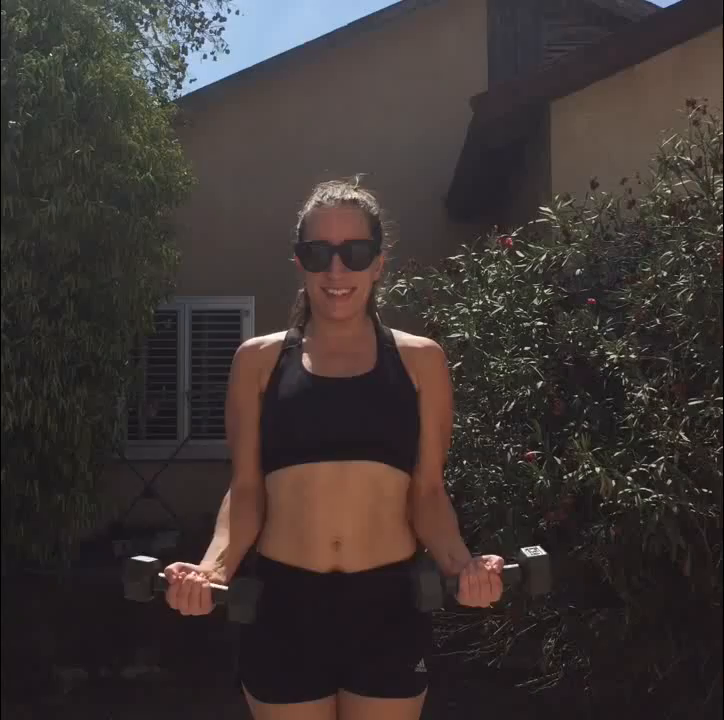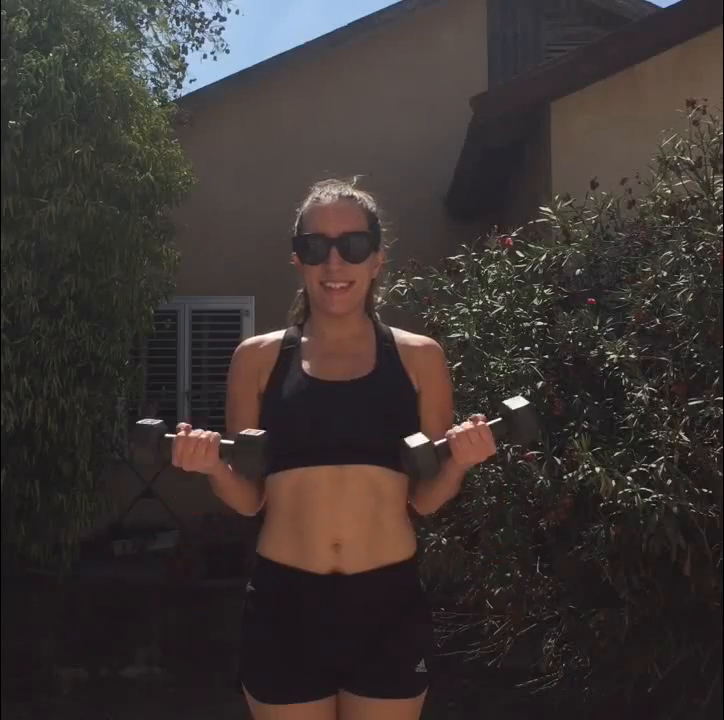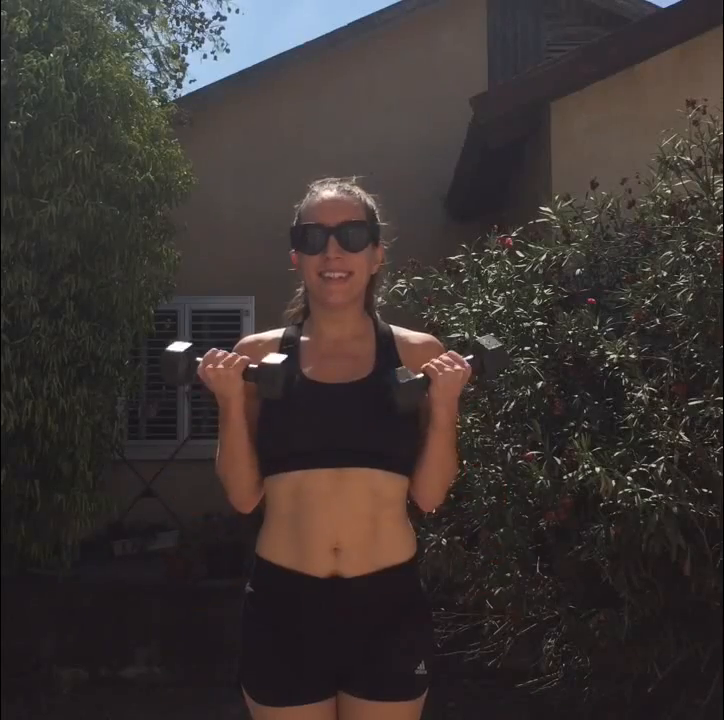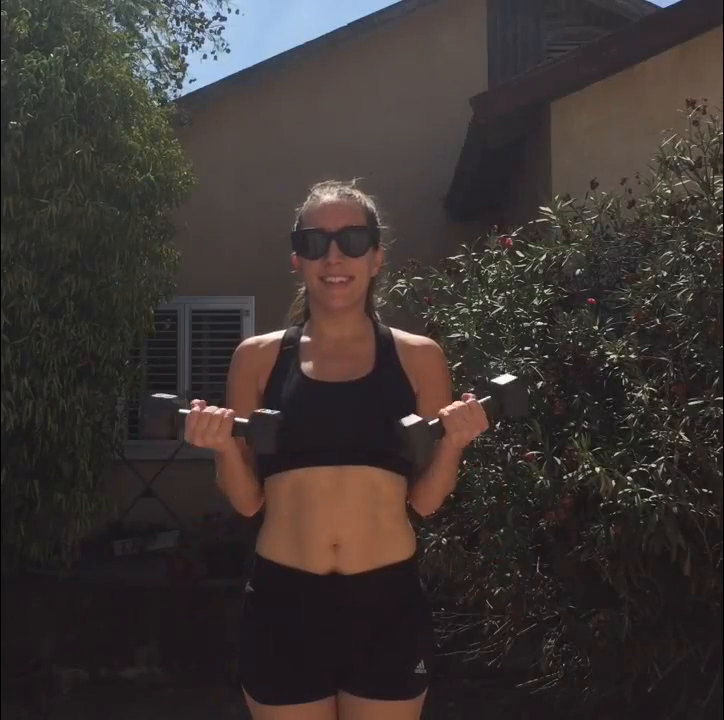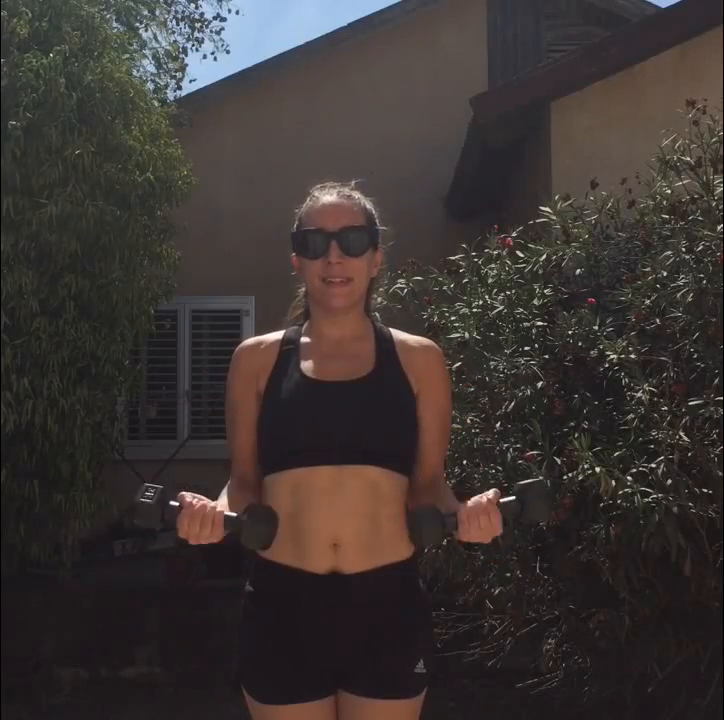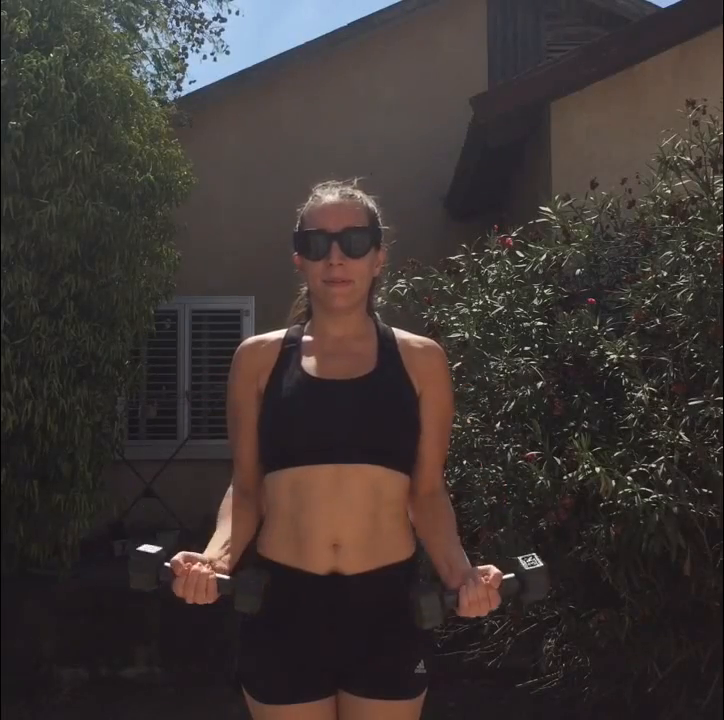
dt=0.2s
person 1, frame 1
left shoulder: (420, 360)
right shoulder: (259, 360)
left elbow: (427, 494)
right elbow: (247, 492)
left wrist: (462, 563)
right wrist: (214, 565)
left hip: (388, 603)
right hip: (285, 602)
person 1, frame 2
left shoulder: (419, 358)
right shoulder: (259, 359)
left elbow: (425, 499)
right elbow: (249, 498)
left wrist: (457, 459)
right wrist: (214, 463)
left hip: (388, 603)
right hip: (285, 603)
person 1, frame 3
left shoulder: (418, 353)
right shoulder: (257, 354)
left elbow: (428, 494)
right elbow: (244, 495)
left wrist: (444, 407)
right wrist: (229, 402)
left hip: (389, 605)
right hip: (284, 604)
person 1, frame 4
left shoulder: (418, 357)
right shoulder: (258, 358)
left elbow: (424, 498)
right elbow: (248, 498)
left wrist: (454, 442)
right wrist: (221, 448)
left hip: (388, 602)
right hip: (284, 602)
person 1, frame 5
left shoulder: (418, 359)
right shoulder: (257, 358)
left elbow: (427, 486)
right elbow: (246, 484)
left wrist: (463, 516)
right wrist: (216, 516)
left hip: (388, 603)
right hip: (284, 603)
person 1, frame 6
left shoulder: (420, 359)
right shoulder: (258, 358)
left elbow: (428, 491)
right elbow: (246, 486)
left wrist: (459, 570)
right wrist: (216, 558)
left hip: (387, 604)
right hip: (284, 603)
